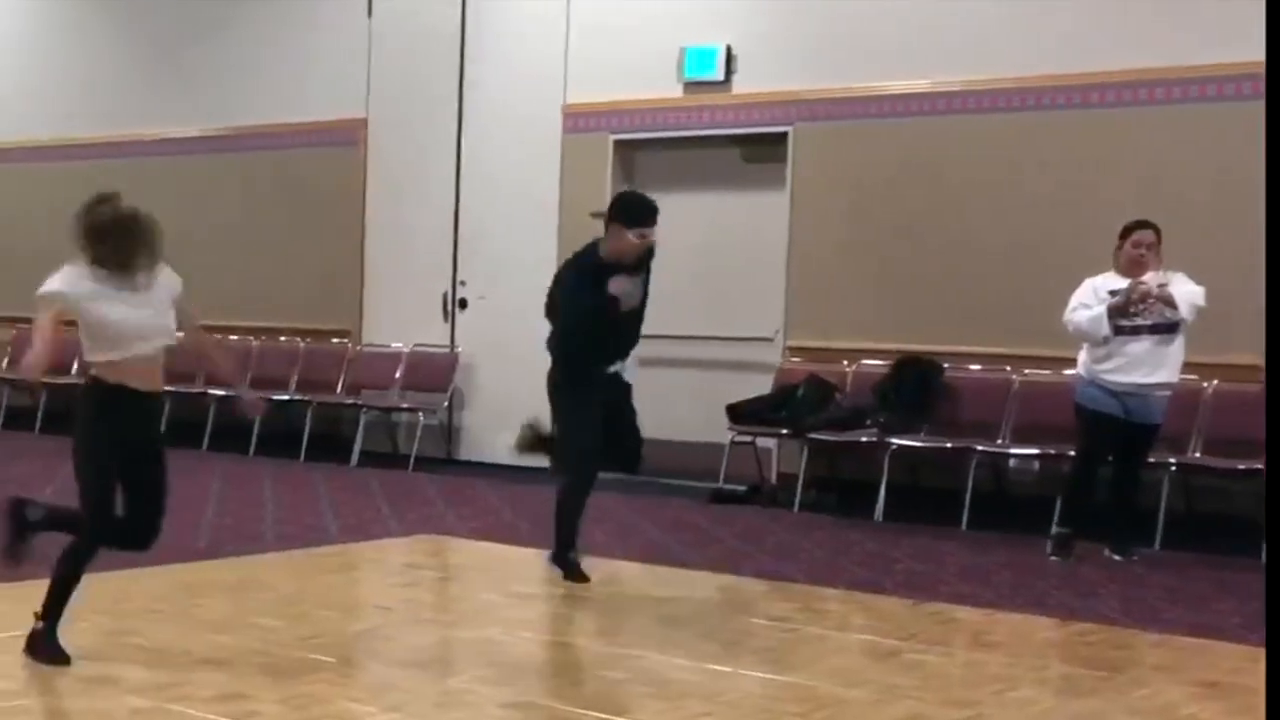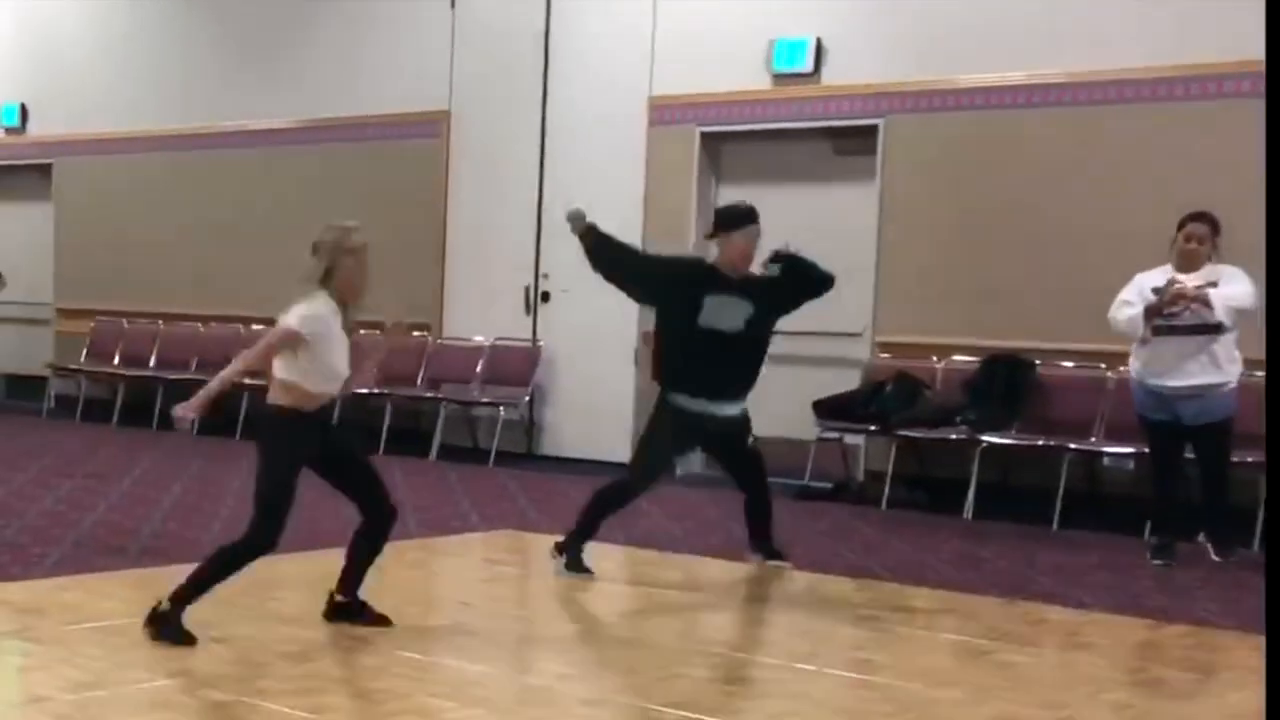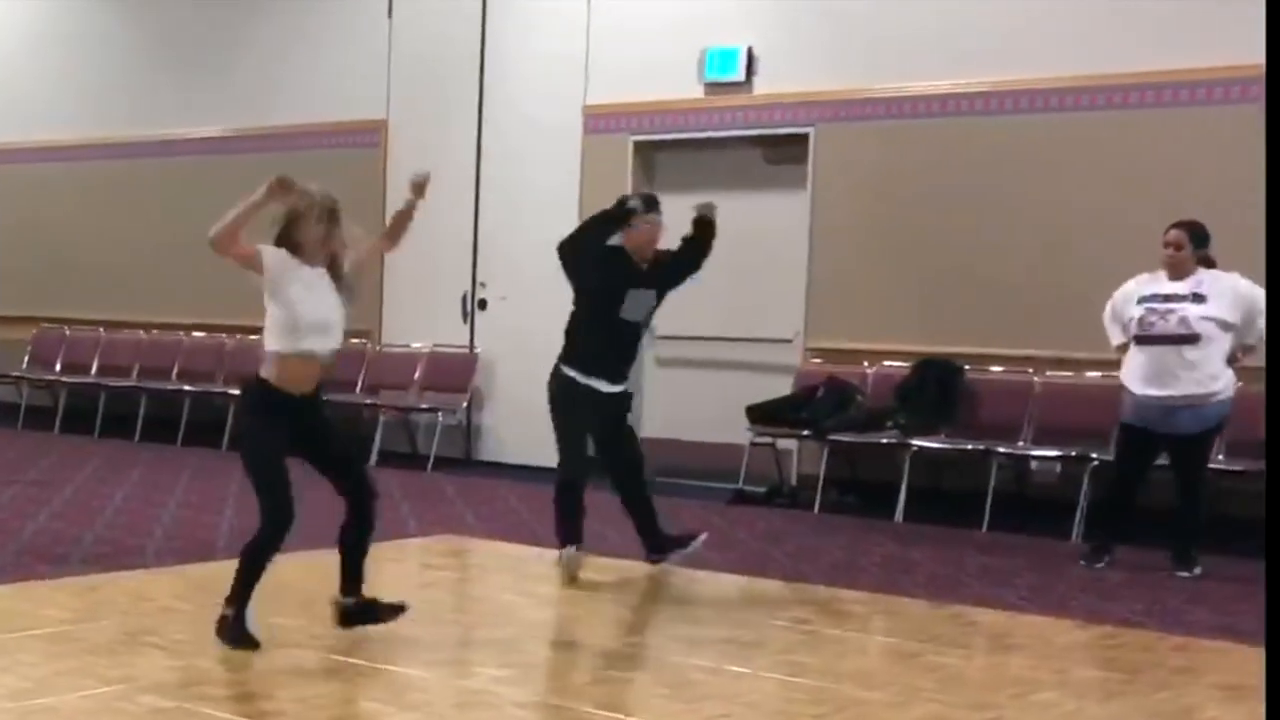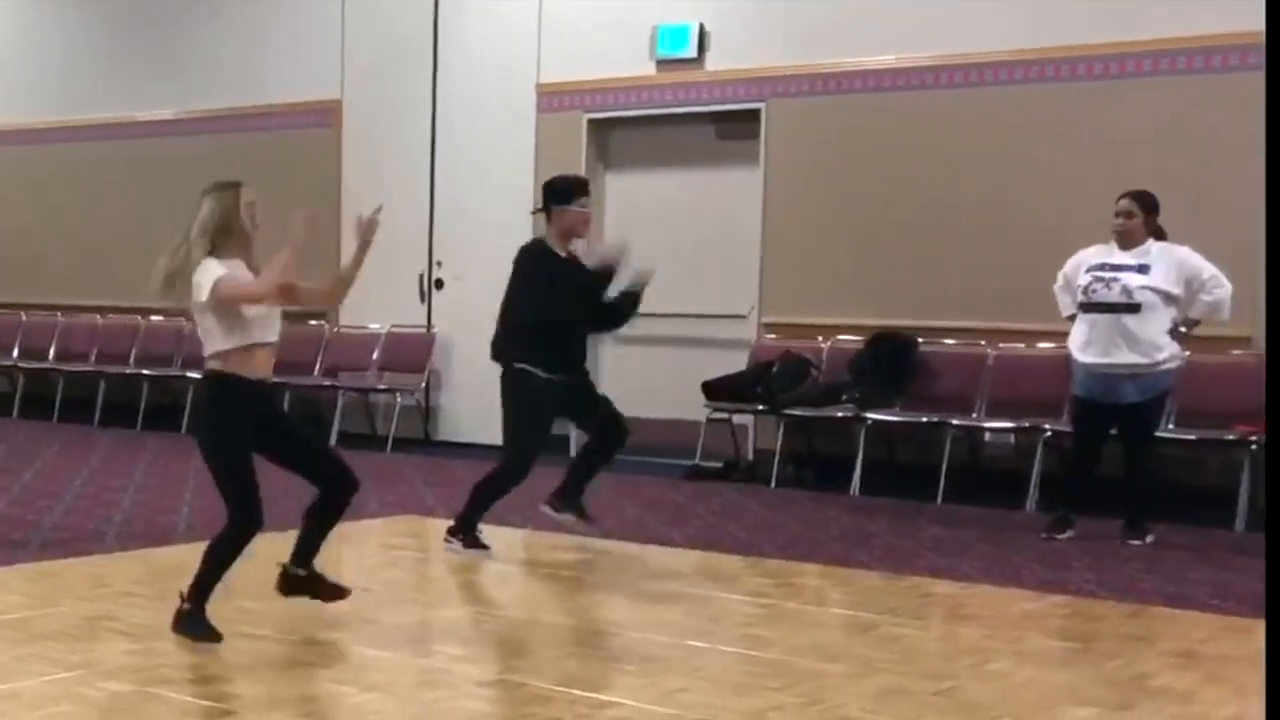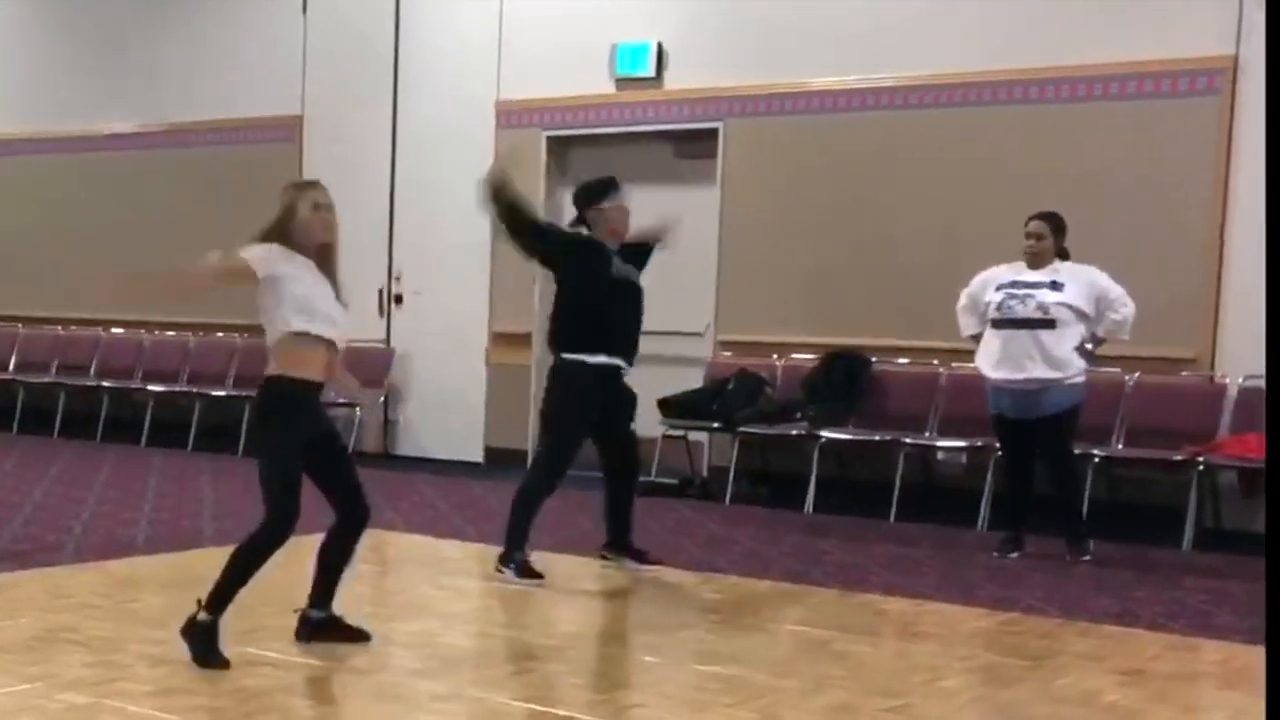
dt=1s
person 1, frame 1
left shoulder: (161, 278)
right shoulder: (73, 282)
left elbow: (194, 335)
right elbow: (44, 336)
left wrist: (236, 383)
left hip: (146, 413)
right hip: (104, 409)
left knee: (140, 532)
right knee: (96, 524)
right ankle: (43, 629)
person 1, frame 2
left shoulder: (336, 313)
right shoulder: (316, 312)
right elbow: (252, 359)
left wrist: (366, 369)
right wrist: (199, 402)
left hip: (318, 427)
right hip: (286, 428)
left knee: (381, 511)
right knee: (262, 537)
left ankle: (344, 600)
right ankle: (168, 611)
person 1, frame 3
left shoulder: (339, 266)
right shoulder: (279, 263)
left elbow: (388, 240)
right elbow: (219, 241)
left wrist: (412, 201)
right wrist: (266, 197)
left hip: (308, 408)
right hip: (267, 406)
left knee: (363, 498)
right knee: (278, 521)
left ankle: (351, 598)
right ankle: (233, 614)
person 1, frame 4
left shoulder: (259, 274)
right shoulder: (210, 272)
left elbow: (326, 299)
right elbow: (264, 295)
left wrist: (362, 249)
right wrist: (295, 244)
left hip: (262, 402)
right hip: (225, 401)
left knee: (341, 483)
right knee: (246, 517)
left ankle: (298, 568)
right ankle: (191, 608)
person 1, frame 5
left shoulder: (320, 279)
right shoulder: (277, 260)
right elbow: (217, 267)
left wrist: (361, 391)
right wrist: (156, 284)
left hip: (309, 408)
right hip: (282, 403)
left knee: (354, 512)
right knee: (279, 522)
left ankle: (317, 615)
right ankle: (204, 622)
person 2, frame 1
left shoulder: (639, 259)
right shoulder: (579, 271)
right elbow: (560, 314)
right wrist: (606, 294)
left hip: (611, 376)
right hip: (575, 380)
left knee: (626, 456)
right knee: (582, 470)
left ankle: (550, 443)
right ankle: (565, 553)
person 2, frame 2
left shoulder: (766, 292)
right shoulder: (684, 279)
left elbow: (820, 282)
right elbow: (625, 263)
left wrist: (784, 259)
right wrist: (587, 231)
left hip: (728, 416)
right hip: (679, 410)
left knee: (754, 480)
right knee: (637, 480)
left ankle: (762, 544)
right ankle: (571, 545)
person 2, frame 3
left shoulder: (655, 268)
right shoulder: (602, 263)
left elbow: (686, 261)
right elbow: (571, 250)
left wrist: (704, 228)
right wrist: (620, 213)
left hip: (610, 390)
right hip: (575, 387)
left knee: (626, 468)
right knee: (573, 465)
left ankle: (657, 543)
right ankle: (569, 544)
person 2, frame 4
left shoulder: (571, 263)
right shoulder: (534, 259)
left elbow: (596, 317)
right elbow: (546, 312)
left wrist: (630, 296)
right wrist: (598, 273)
left hip: (566, 375)
right hip: (529, 377)
left knee: (611, 429)
right knee: (518, 462)
left ankle: (564, 499)
right ankle: (462, 528)
person 2, frame 5
left shoulder: (627, 255)
right shoulder: (576, 248)
right elbow: (531, 233)
left wrist: (649, 240)
right wrist: (501, 192)
left hip: (611, 379)
right hip: (578, 373)
left knee: (623, 462)
right knee: (550, 464)
left ankle: (617, 543)
right ankle: (511, 554)
person 3, frame 1
left shoulder: (1172, 281)
right shoulder: (1096, 285)
left elbow: (1194, 298)
right elbow: (1076, 323)
left wrist: (1159, 295)
right wrist: (1117, 305)
left hip: (1150, 396)
right hip: (1100, 390)
left knee: (1129, 470)
right knee: (1087, 461)
left ankle: (1118, 538)
right ankle: (1064, 531)
person 3, frame 2
left shoulder: (1228, 276)
right shoulder: (1147, 280)
left elbow: (1240, 299)
right elbow: (1120, 318)
left wrist: (1195, 295)
right wrist: (1158, 306)
left hip: (1212, 394)
right hip: (1157, 393)
left knee: (1215, 469)
right knee: (1165, 470)
left ankle: (1217, 536)
right ankle: (1163, 539)
person 3, frame 3
left shoulder: (1226, 287)
right shoulder: (1140, 287)
left elbow: (1260, 312)
right elbow: (1113, 314)
left wrist: (1239, 351)
right wrist: (1125, 349)
left hip: (1199, 406)
right hip: (1142, 402)
left knee: (1190, 483)
right knee: (1125, 475)
left ankle: (1185, 553)
right ankle: (1101, 543)
person 3, frame 4
left shoulder: (1174, 258)
right shoulder: (1089, 257)
left elbow: (1216, 289)
right elbow: (1064, 286)
left wrist: (1182, 329)
right wrist: (1078, 323)
left hip: (1144, 374)
right hip: (1090, 371)
left knee: (1137, 451)
right knee: (1083, 447)
left ankle: (1136, 522)
right ankle: (1066, 515)
person 3, frame 5
left shoulder: (1083, 278)
right shoulder: (997, 277)
left elbow: (1121, 308)
right elbow: (967, 304)
left wrist: (1089, 345)
right wrist: (983, 344)
left hip: (1057, 388)
right hip: (1005, 388)
left knee: (1060, 462)
right knee: (1015, 465)
left ankle: (1077, 536)
right ankle: (1014, 533)
